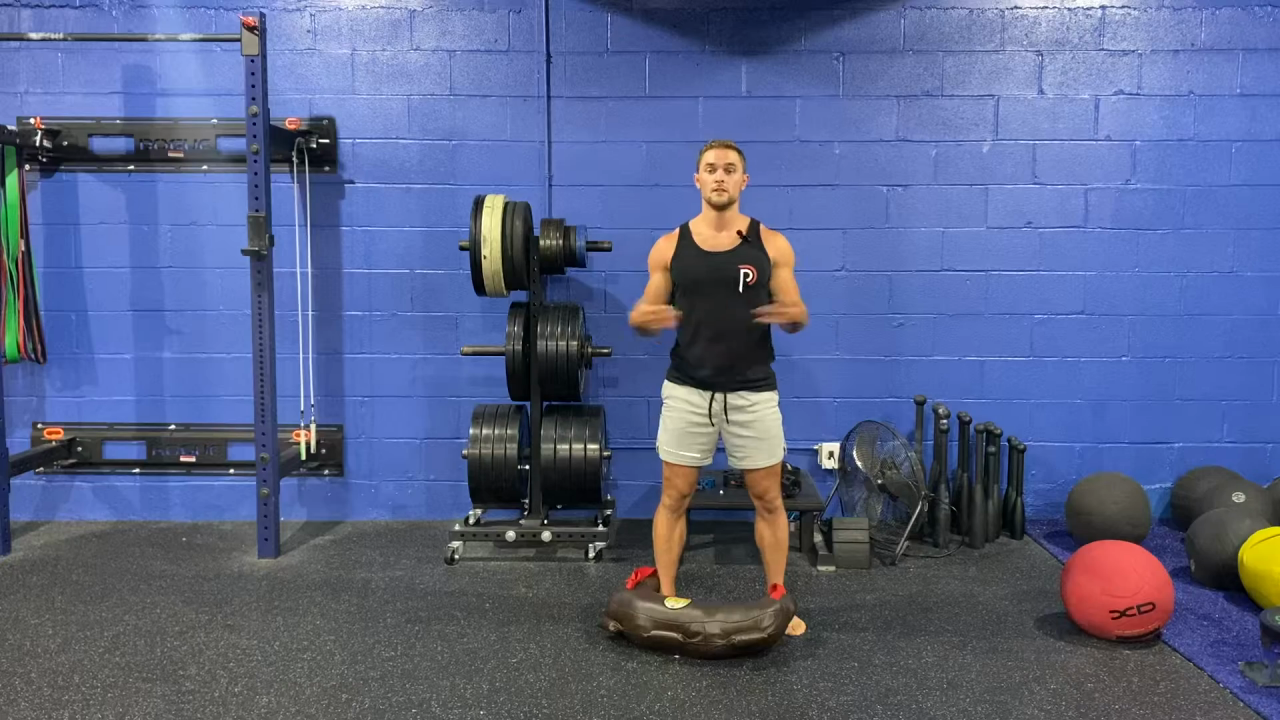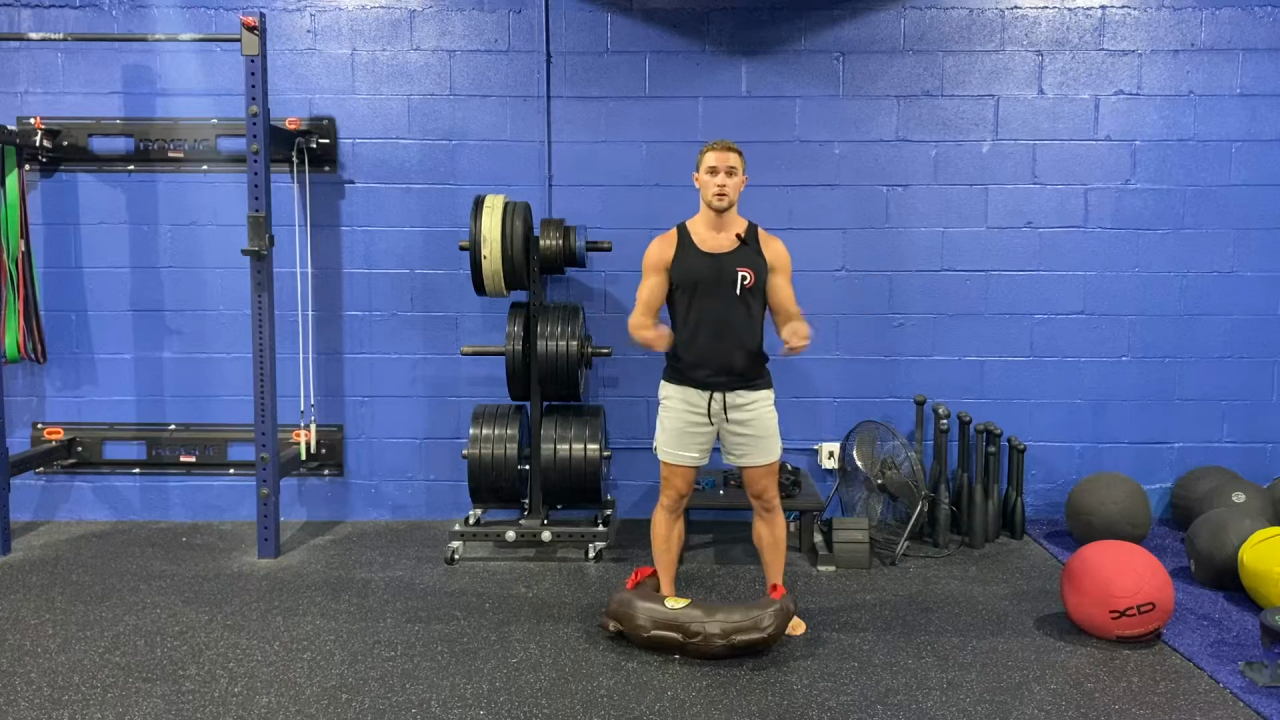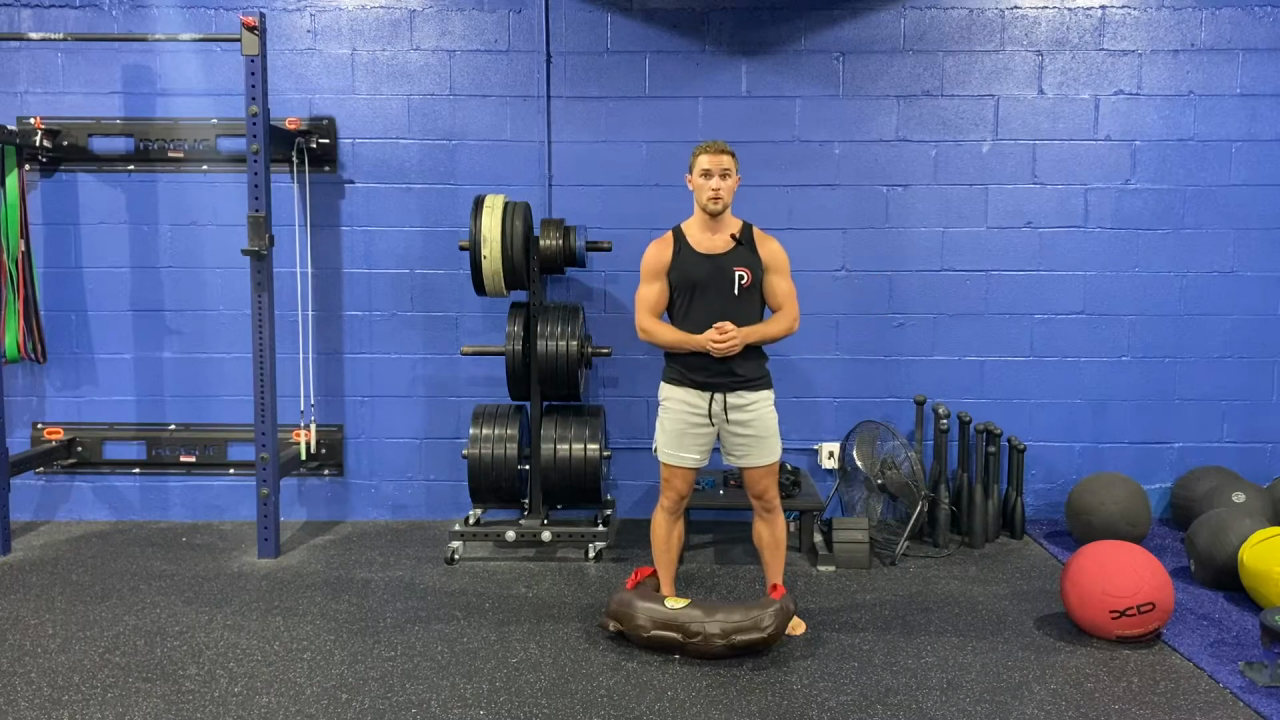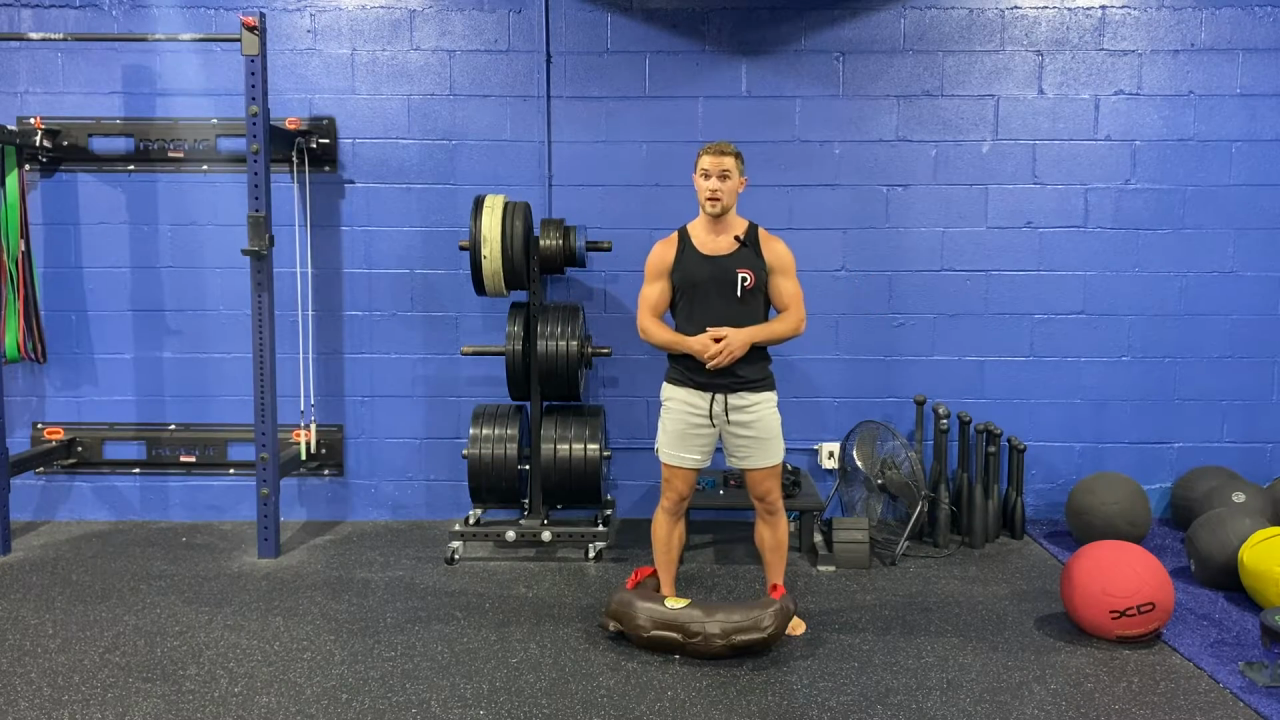
dt=0.5s
person 1, frame 1
left shoulder: (772, 244)
right shoulder: (670, 246)
left elbow: (795, 312)
right elbow: (645, 313)
left wrist: (789, 315)
right wrist: (647, 318)
left hip: (754, 392)
right hip: (688, 390)
left knee: (768, 498)
right knee: (674, 496)
right ankle: (666, 600)
person 1, frame 2
left shoulder: (768, 247)
right shoulder: (666, 246)
left elbow: (786, 314)
right elbow: (641, 316)
left wrist: (797, 331)
right wrist: (648, 334)
left hip: (750, 391)
right hip: (684, 390)
left knee: (765, 498)
right knee: (672, 496)
right ankle: (666, 600)
person 1, frame 3
left shoulder: (764, 246)
right shoulder: (663, 250)
left elbow: (789, 317)
right elbow: (645, 324)
left wrist: (743, 335)
right wrist: (699, 340)
left hip: (750, 392)
right hip: (684, 392)
left knee: (766, 498)
right knee: (672, 498)
right ankle: (666, 600)
person 1, frame 4
left shoulder: (770, 247)
right shoulder: (668, 250)
left elbow: (795, 318)
right elbow: (647, 322)
left wrist: (747, 336)
right wrist: (690, 343)
left hip: (753, 393)
right hip: (686, 392)
left knee: (769, 501)
right knee: (673, 500)
right ankle: (666, 600)
